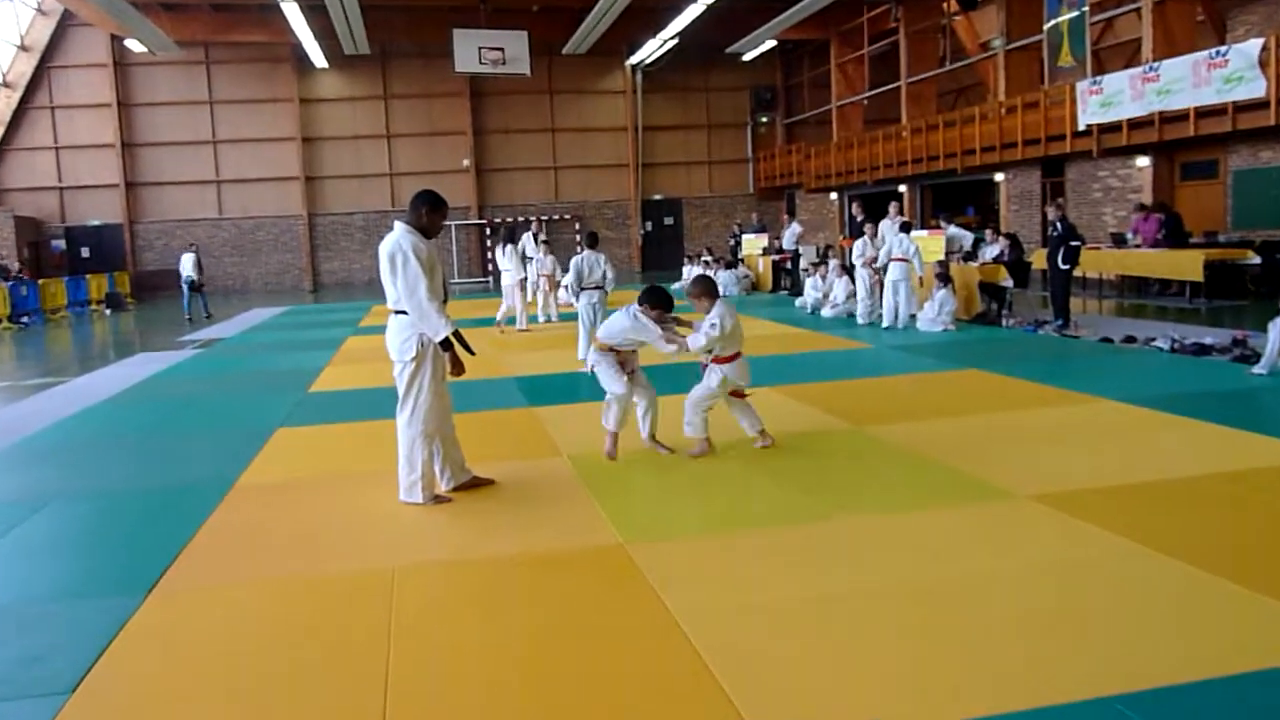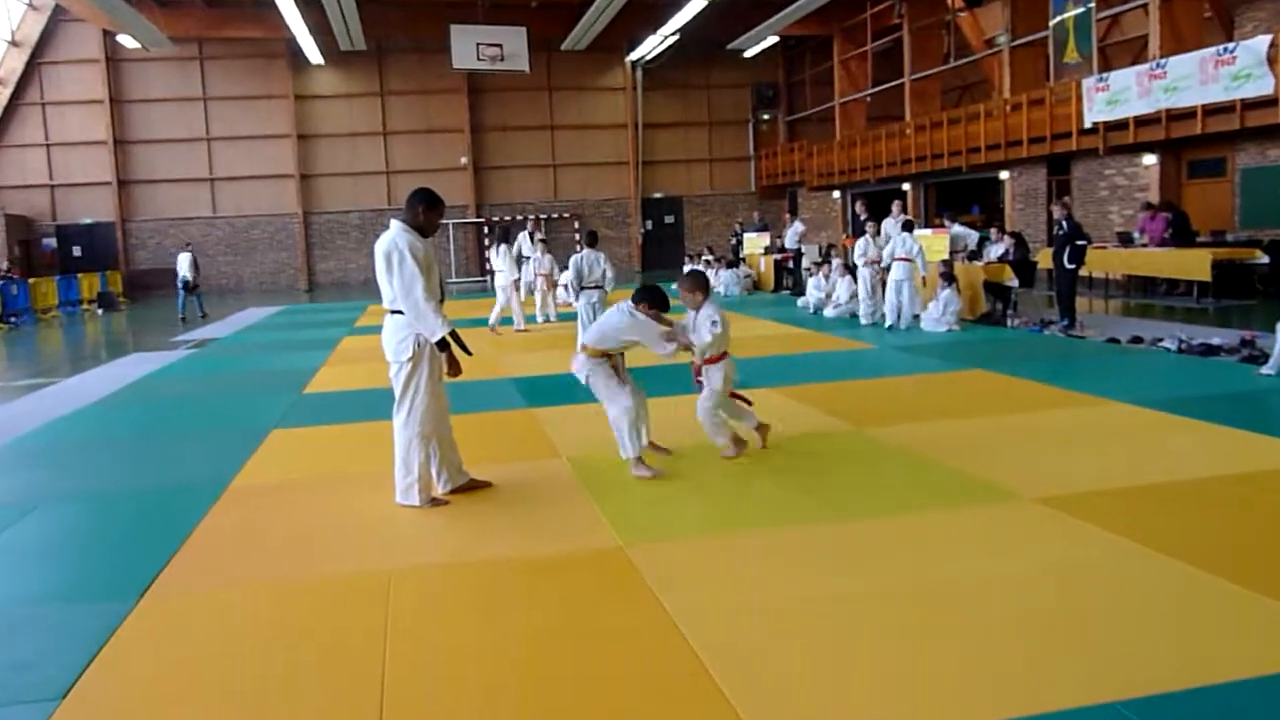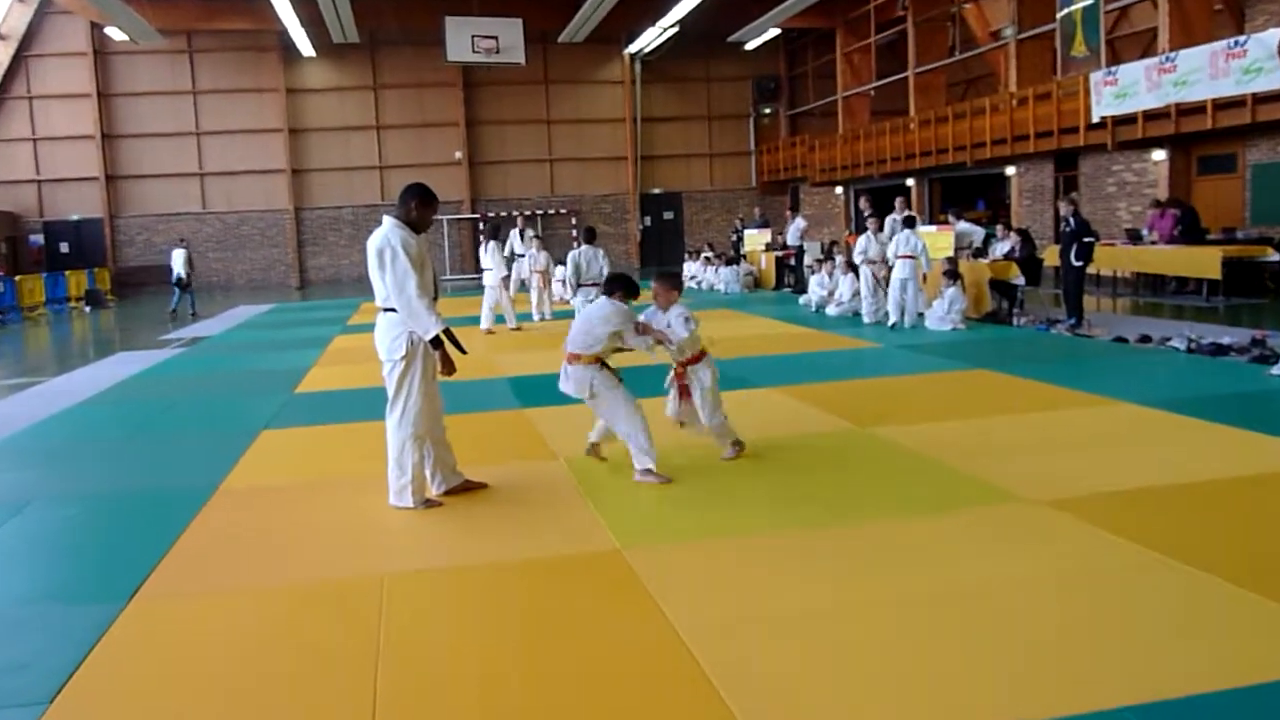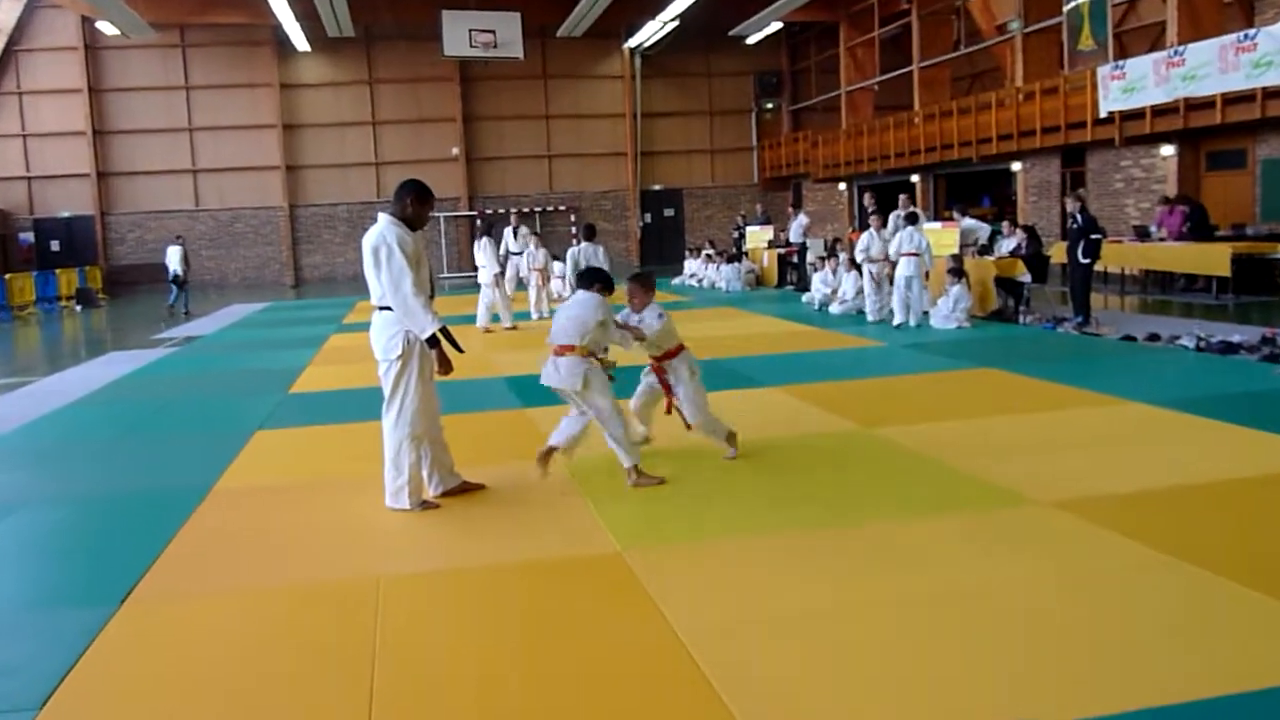
dt=0.1s
person 1, frame 1
left shoulder: (408, 241)
right shoulder: (405, 244)
right elbow: (421, 300)
left wrist: (445, 341)
right wrist: (449, 347)
left hip: (421, 334)
right hip: (415, 336)
left knee: (438, 410)
right knee: (418, 414)
left ankle: (455, 476)
right ankle: (416, 489)
person 1, frame 2
left shoulder: (404, 240)
right shoulder: (401, 243)
right elbow: (417, 300)
left wrist: (441, 341)
right wrist: (446, 347)
left hip: (418, 334)
right hip: (411, 336)
left knee: (434, 411)
right knee: (415, 415)
left ankle: (452, 478)
right ankle: (413, 491)
person 1, frame 3
left shoulder: (398, 236)
right shoulder: (394, 239)
right elbow: (410, 297)
left wrist: (435, 339)
right wrist: (439, 345)
left hip: (411, 332)
right hip: (405, 335)
left knee: (428, 411)
right knee: (408, 415)
left ankle: (446, 479)
right ankle: (407, 493)
person 1, frame 4
left shoulder: (393, 234)
right shoulder: (389, 237)
right elbow: (406, 295)
left wrist: (432, 338)
right wrist: (436, 344)
left hip: (408, 331)
right hip: (400, 334)
left knee: (425, 412)
right knee: (406, 416)
left ankle: (444, 481)
right ankle: (403, 494)
person 2, frame 1
left shoulder: (640, 310)
right shoulder: (639, 322)
right elbow: (668, 345)
left hip: (624, 355)
right hip: (604, 355)
left knee: (647, 395)
right knee: (621, 392)
left ankle: (649, 438)
right ankle: (611, 433)
person 2, frame 2
left shoulder: (625, 307)
right shoulder: (638, 321)
right elbow: (663, 347)
right wrist: (682, 344)
left hip: (610, 359)
right hip: (594, 363)
left knee: (637, 398)
right knee: (625, 407)
left ankle: (646, 443)
right ankle: (635, 462)
person 2, frame 3
left shoulder: (587, 309)
right shoulder: (617, 309)
right elbow: (633, 341)
right wrist: (656, 337)
left hip: (576, 370)
right hip: (590, 372)
left knee: (614, 411)
right knee: (629, 416)
left ankle: (594, 444)
right ankle: (643, 470)
person 2, frame 4
left shoulder: (565, 307)
right shoulder: (597, 302)
right elbow: (614, 336)
right wrist: (633, 333)
left hip: (557, 365)
right hip: (579, 366)
left knee: (582, 413)
right knee: (610, 417)
left ankle: (549, 450)
person 3, frame 1
left shoulder: (718, 316)
right shoulder: (723, 308)
left elbow: (700, 343)
right elbow: (704, 330)
left hip: (724, 369)
right hip: (732, 364)
left knee: (695, 403)
right knee: (736, 404)
left ankle: (704, 442)
right ankle: (763, 436)
person 3, frame 2
left shoulder: (712, 315)
right shoulder: (696, 311)
left elbow: (705, 342)
right elbow: (685, 327)
left hip: (715, 370)
right hip: (708, 367)
left knee: (706, 411)
right knee: (723, 405)
left ankle: (735, 442)
right ankle: (759, 427)
person 3, frame 3
left shoulder: (682, 315)
right shoulder: (656, 311)
left elbow: (683, 341)
right elbow: (639, 324)
left wrist: (659, 335)
left hip: (698, 369)
right hip: (682, 371)
left knee: (709, 416)
right knee: (675, 413)
left ankle: (734, 443)
right ankle: (713, 424)
person 3, frame 4
left shoulder: (656, 313)
right shoulder: (631, 312)
left elbow: (652, 334)
left wrist: (629, 329)
left hip: (678, 365)
right hip: (659, 368)
left knee: (696, 414)
right knee: (638, 405)
left ankle: (728, 437)
right ankle: (644, 434)
